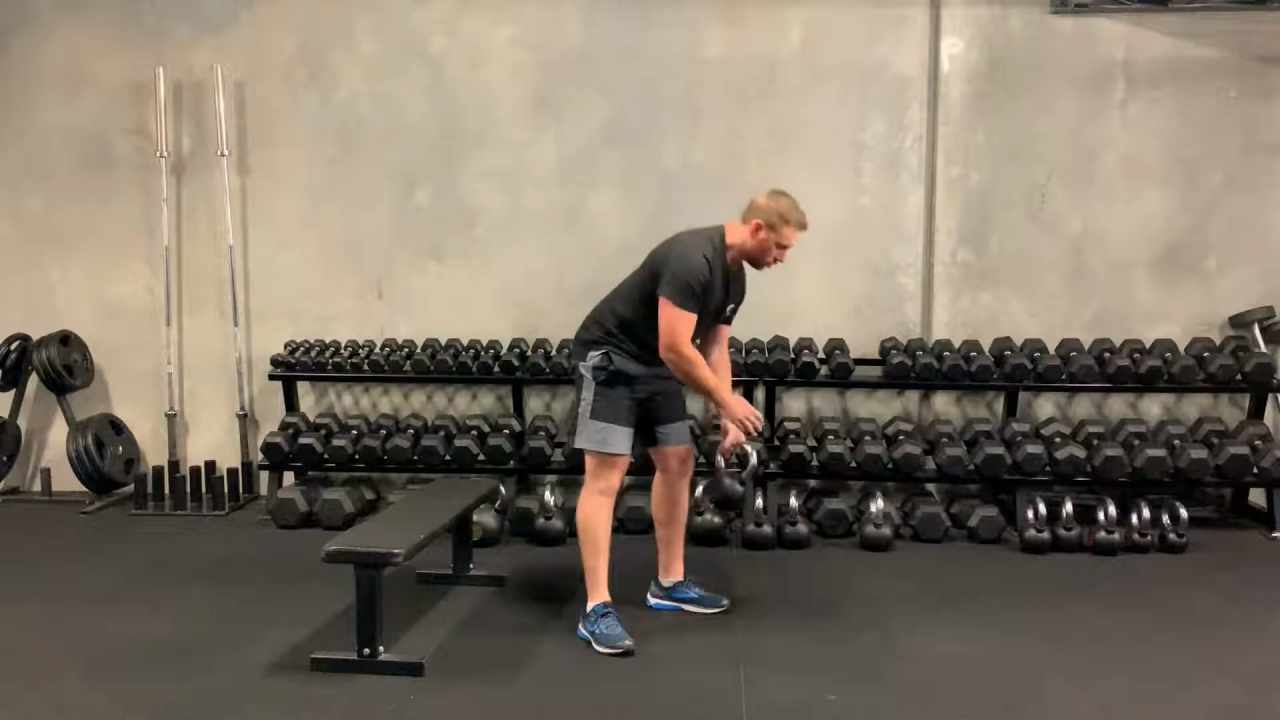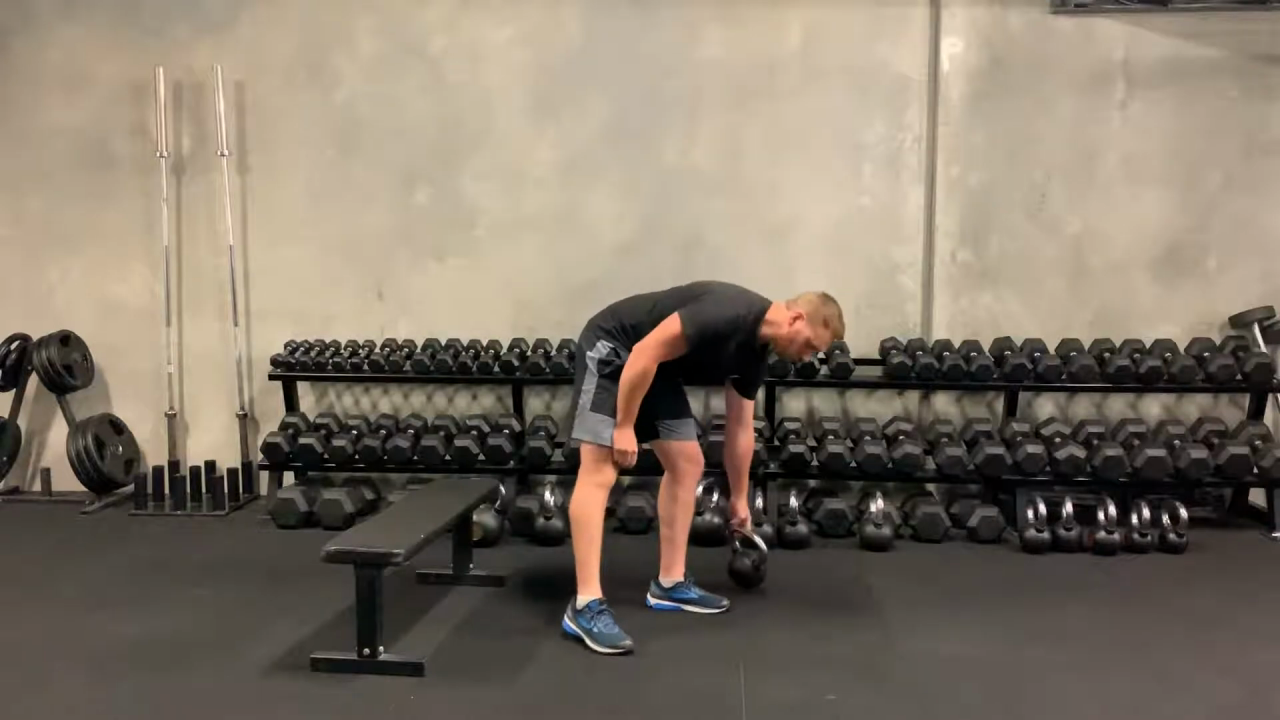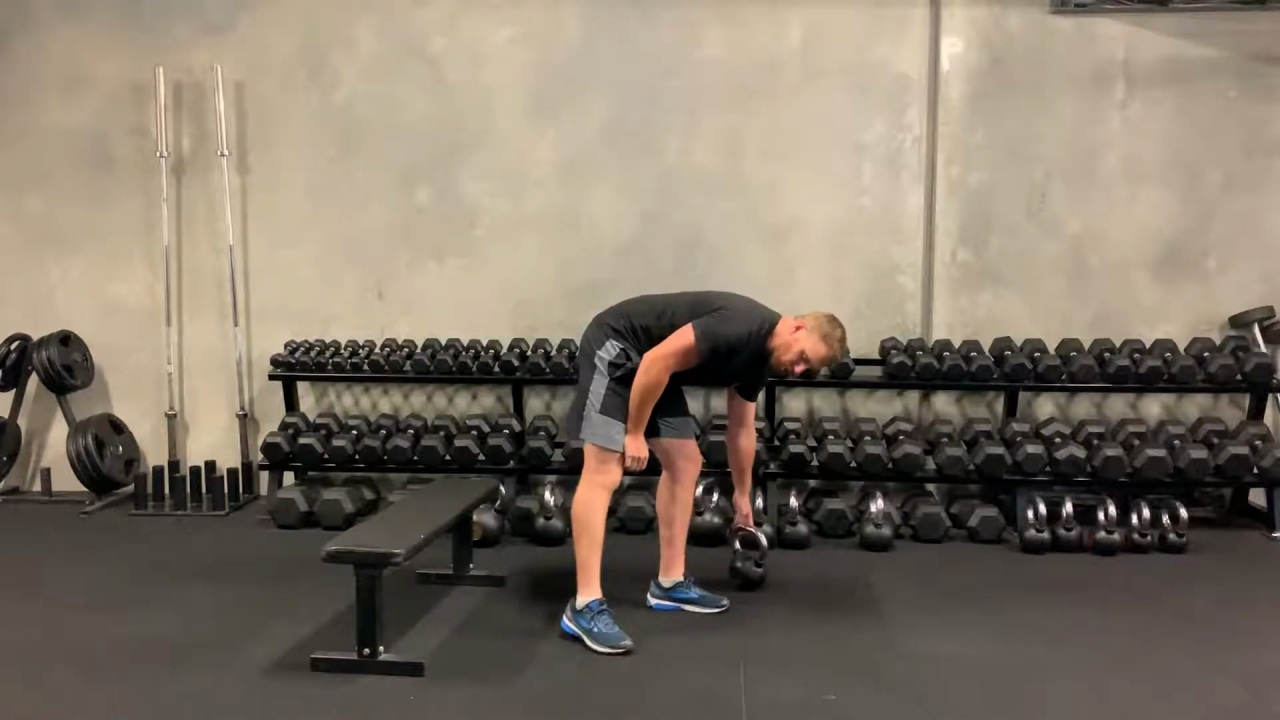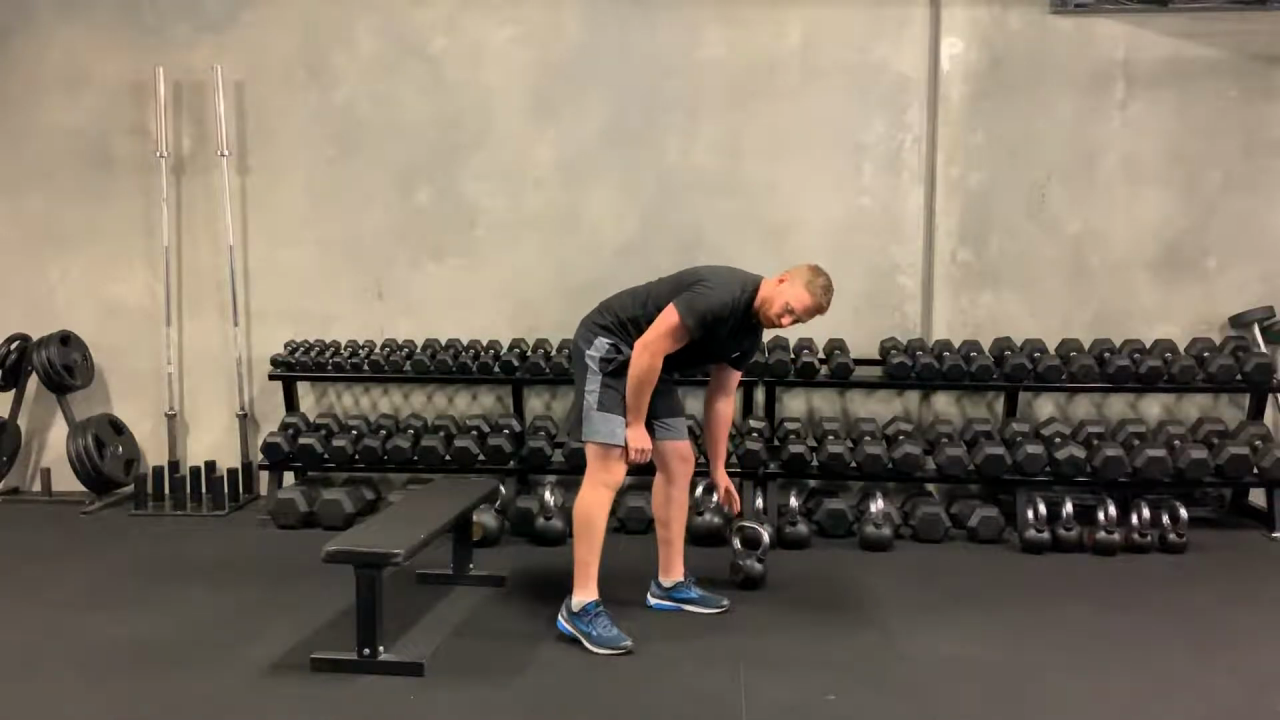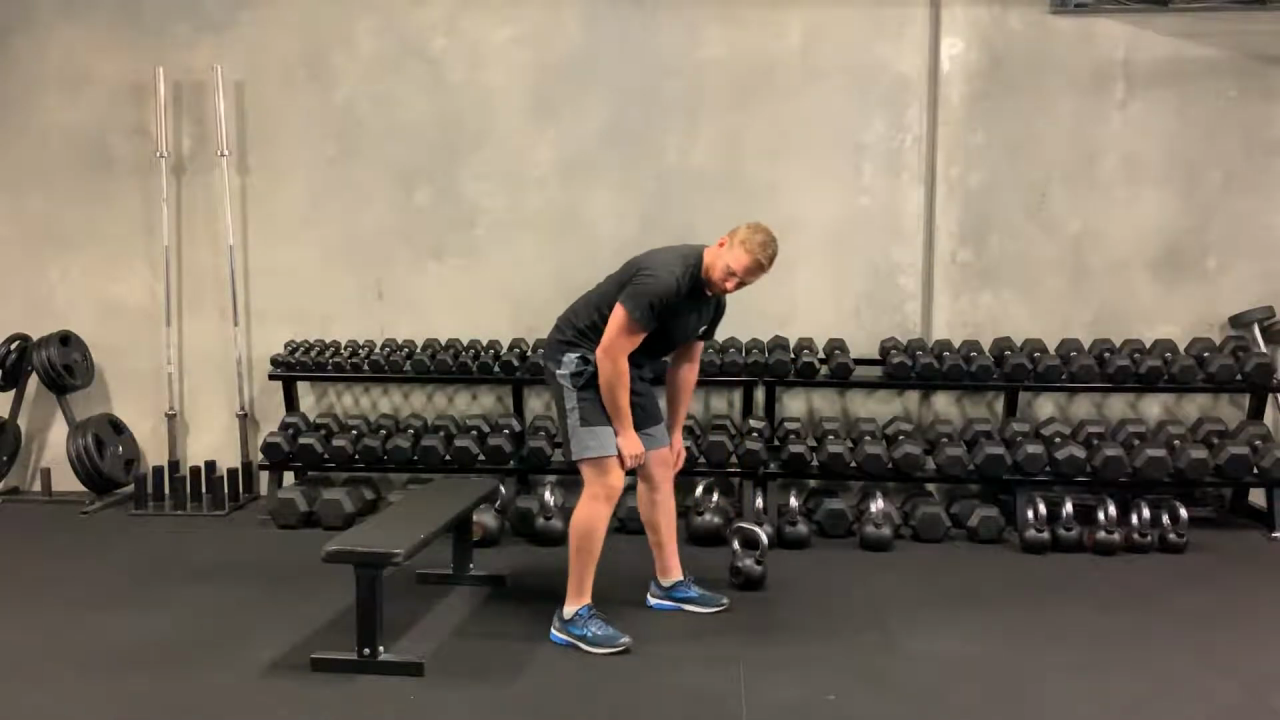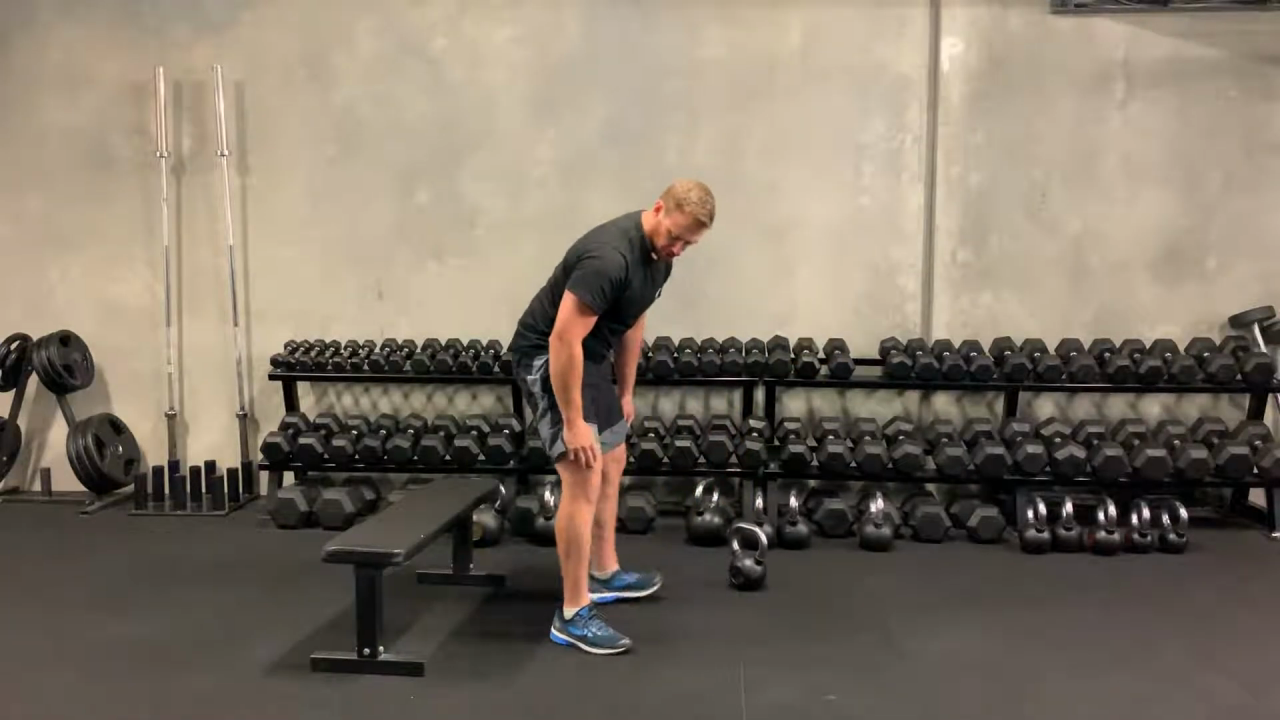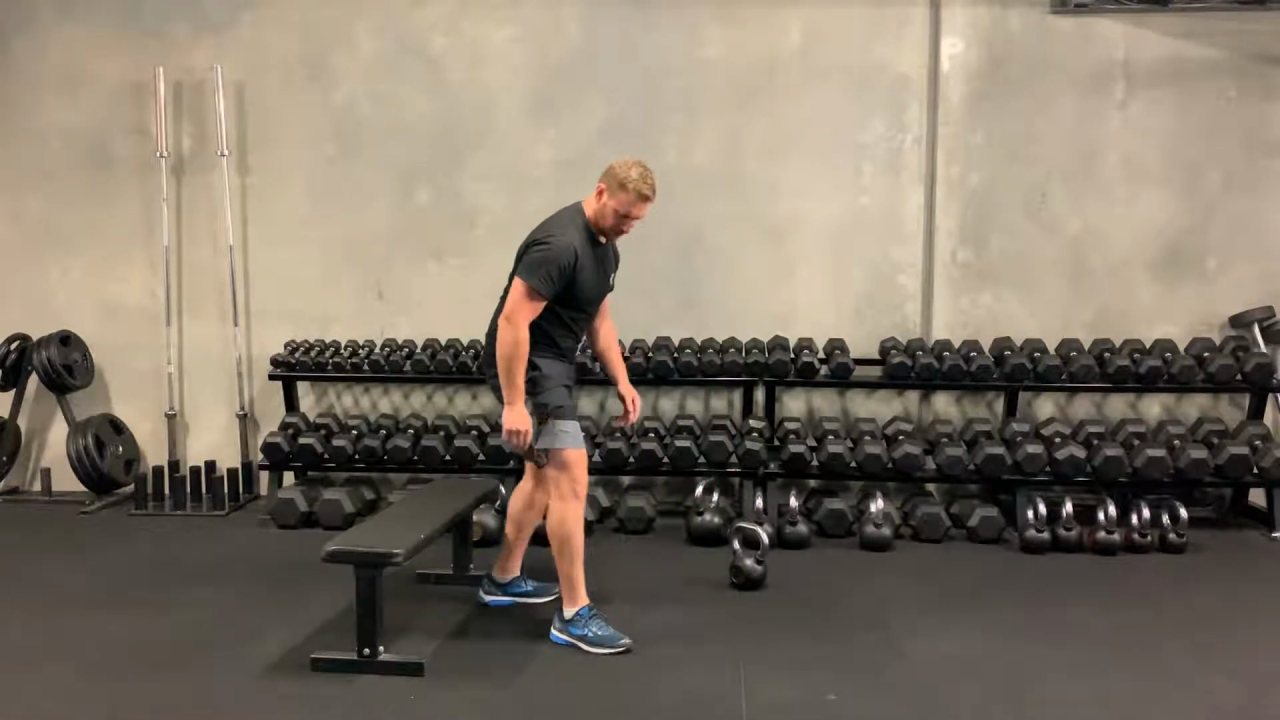
dt=0.3s
person 1, frame 1
left shoulder: (733, 278)
right shoulder: (691, 259)
left elbow: (715, 349)
right elbow: (675, 348)
left wrist: (730, 421)
right wrist: (730, 402)
left hip: (648, 364)
right hip: (608, 360)
left knee: (678, 463)
right knee: (606, 479)
left ankle: (669, 583)
right ankle: (597, 607)
person 1, frame 2
left shoulder: (755, 352)
right shoulder: (724, 314)
left elbow: (741, 426)
right elbow: (644, 354)
left wrist: (739, 498)
right wrist: (625, 428)
right hip: (613, 350)
left knee: (689, 464)
right knee: (600, 473)
left ankle: (670, 582)
right ankle: (586, 605)
person 1, frame 3
left shoulder: (757, 360)
right shoulder: (738, 327)
left elbow: (742, 429)
right elbow: (657, 361)
left wrist: (742, 497)
right wrist: (634, 433)
left hip: (650, 365)
right hip: (616, 347)
left knee: (686, 463)
right knee: (604, 474)
left ankle: (669, 583)
right ankle: (585, 605)
person 1, frame 4
left shoulder: (749, 330)
right shoulder: (720, 295)
left elbow: (722, 397)
right elbow: (648, 348)
left wrist: (718, 469)
right wrist: (636, 425)
left hip: (647, 363)
right hip: (609, 347)
left knee: (679, 462)
right knee: (606, 473)
left ankle: (670, 583)
right ankle: (581, 604)
person 1, frame 5
left shoulder: (713, 299)
right shoulder: (663, 278)
left elbow: (684, 362)
right elbow: (610, 353)
left wrist: (675, 430)
right wrist: (624, 431)
left hip: (625, 367)
right hip: (583, 359)
left knee: (660, 470)
right knee: (608, 480)
left ankle: (670, 584)
right ankle: (574, 614)
person 1, frame 6
left shoulder: (659, 258)
right shoulder: (608, 256)
left elbow: (631, 324)
right elbow: (563, 340)
left wrist: (626, 390)
right wrist: (574, 422)
left hip: (590, 358)
right hip: (548, 359)
left knee: (611, 464)
right knee: (584, 479)
left ankle: (605, 572)
right ankle: (573, 613)
person 1, frame 7
left shoulder: (604, 247)
right shoulder: (559, 244)
left elbow: (599, 318)
right elbow: (512, 323)
left wrist: (622, 381)
right wrist: (514, 405)
left hip: (552, 363)
right hip: (526, 366)
left knee: (544, 472)
right knee: (571, 478)
left ankle: (504, 577)
right ankle: (575, 614)
